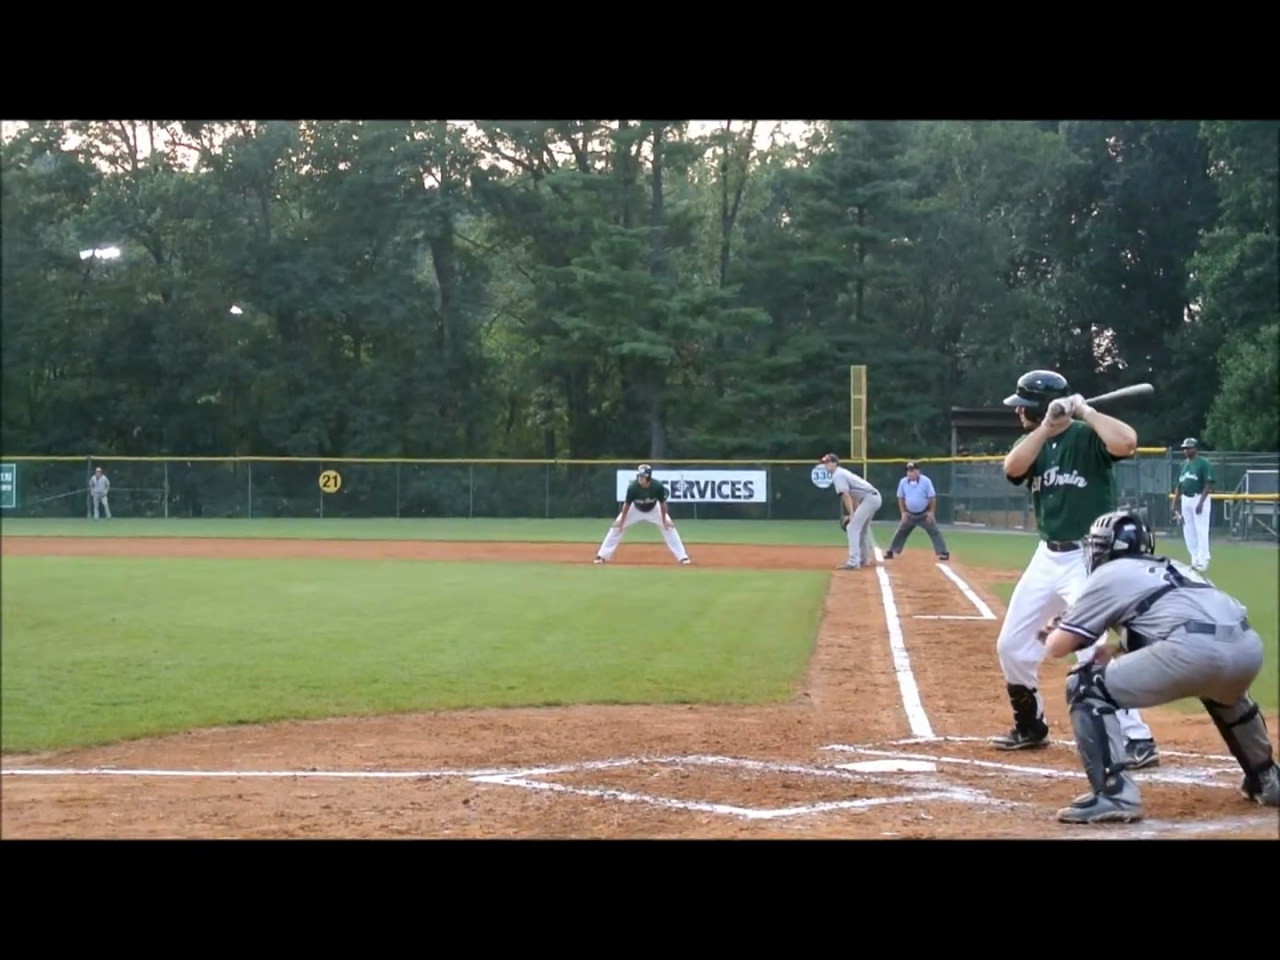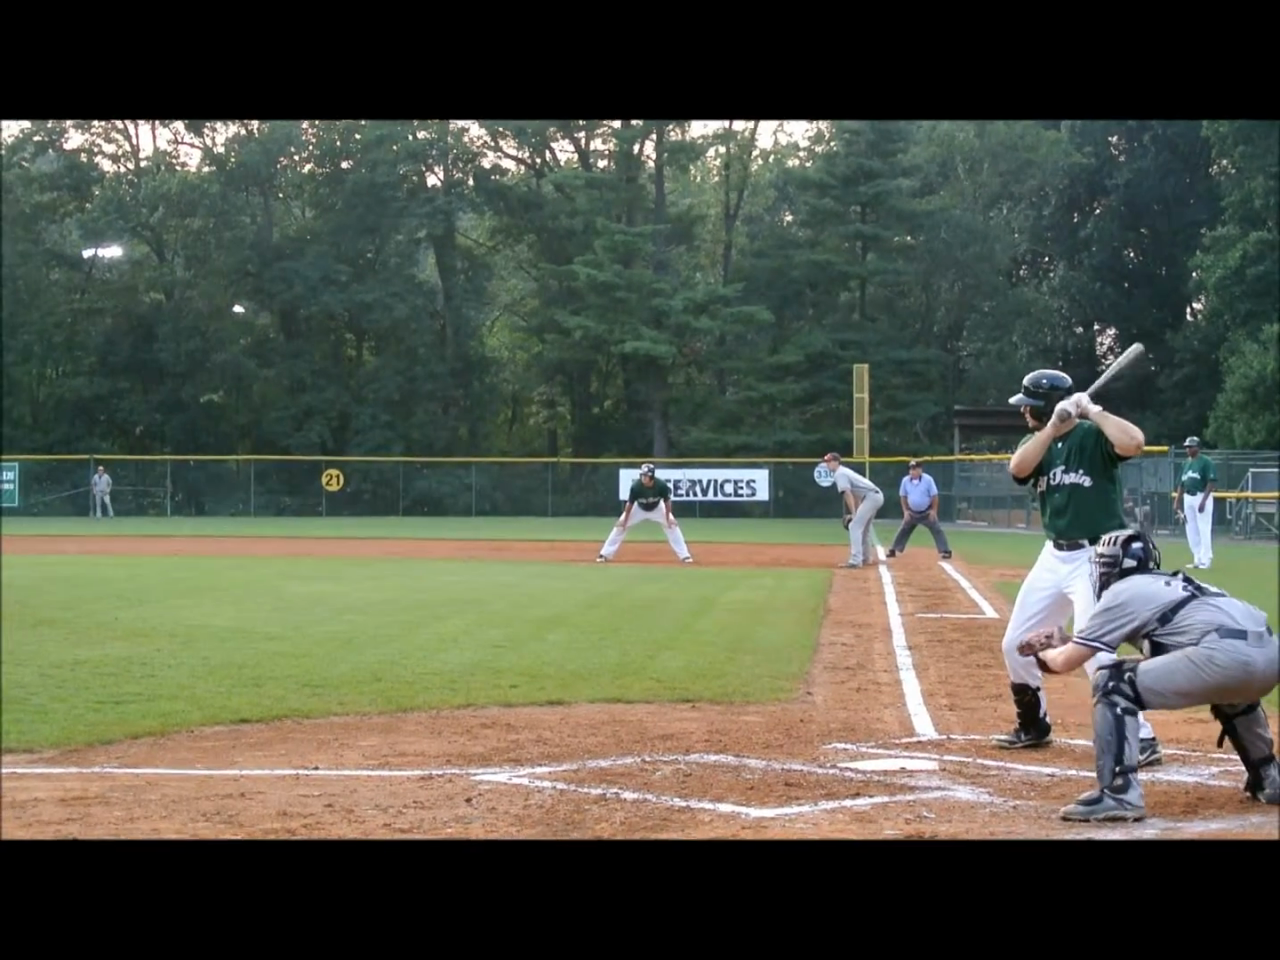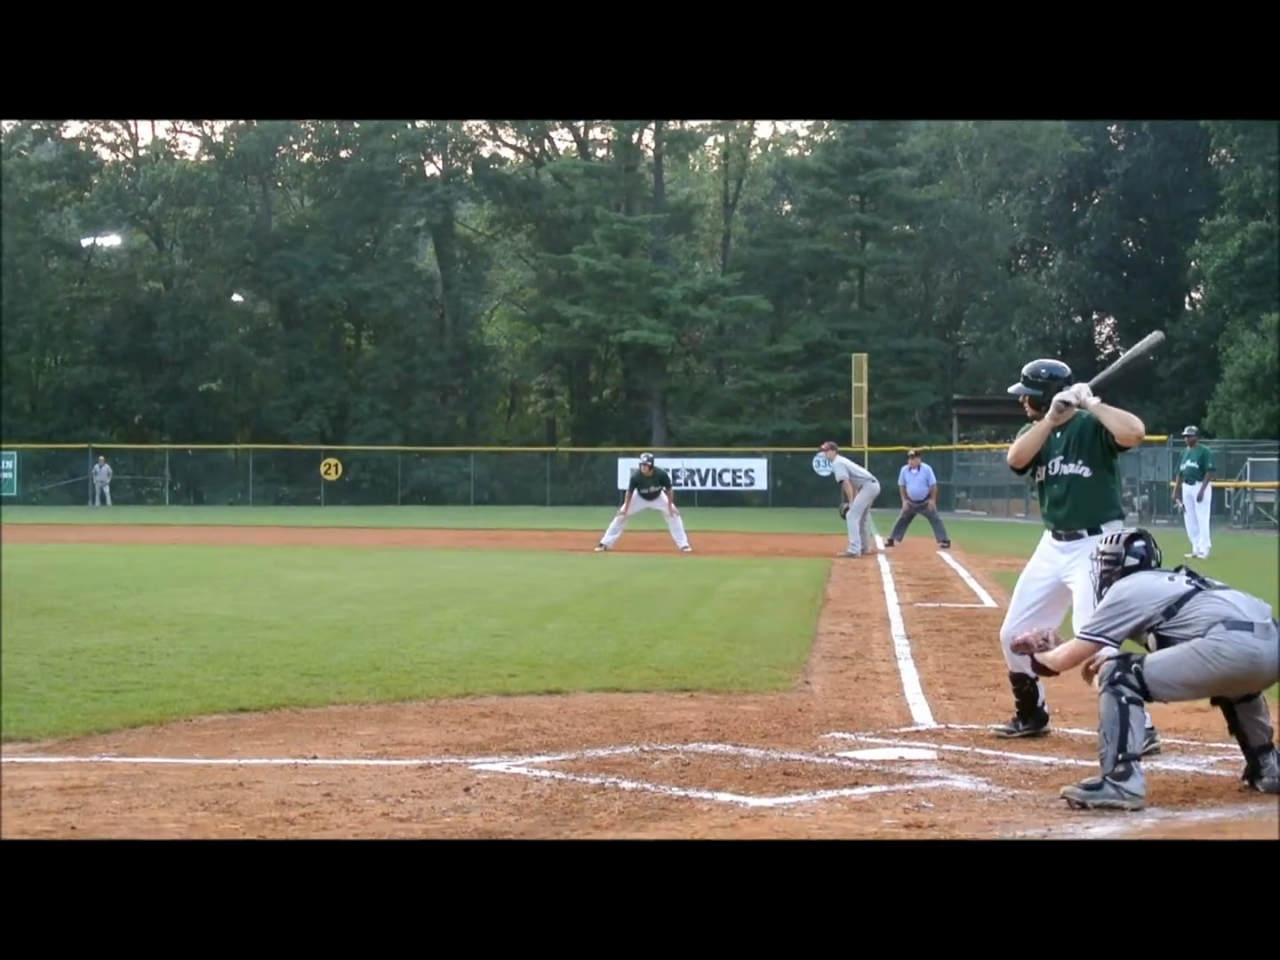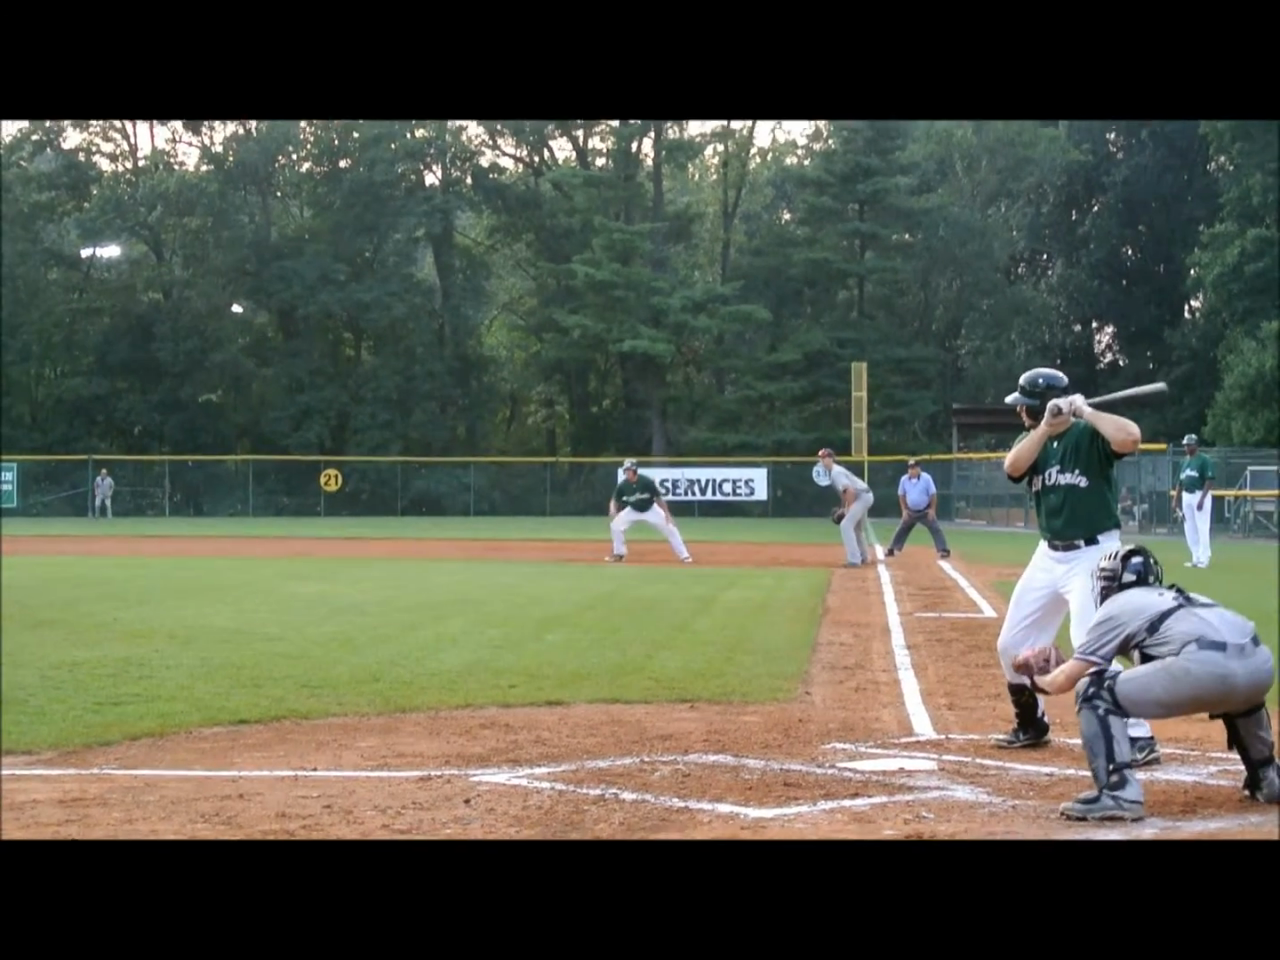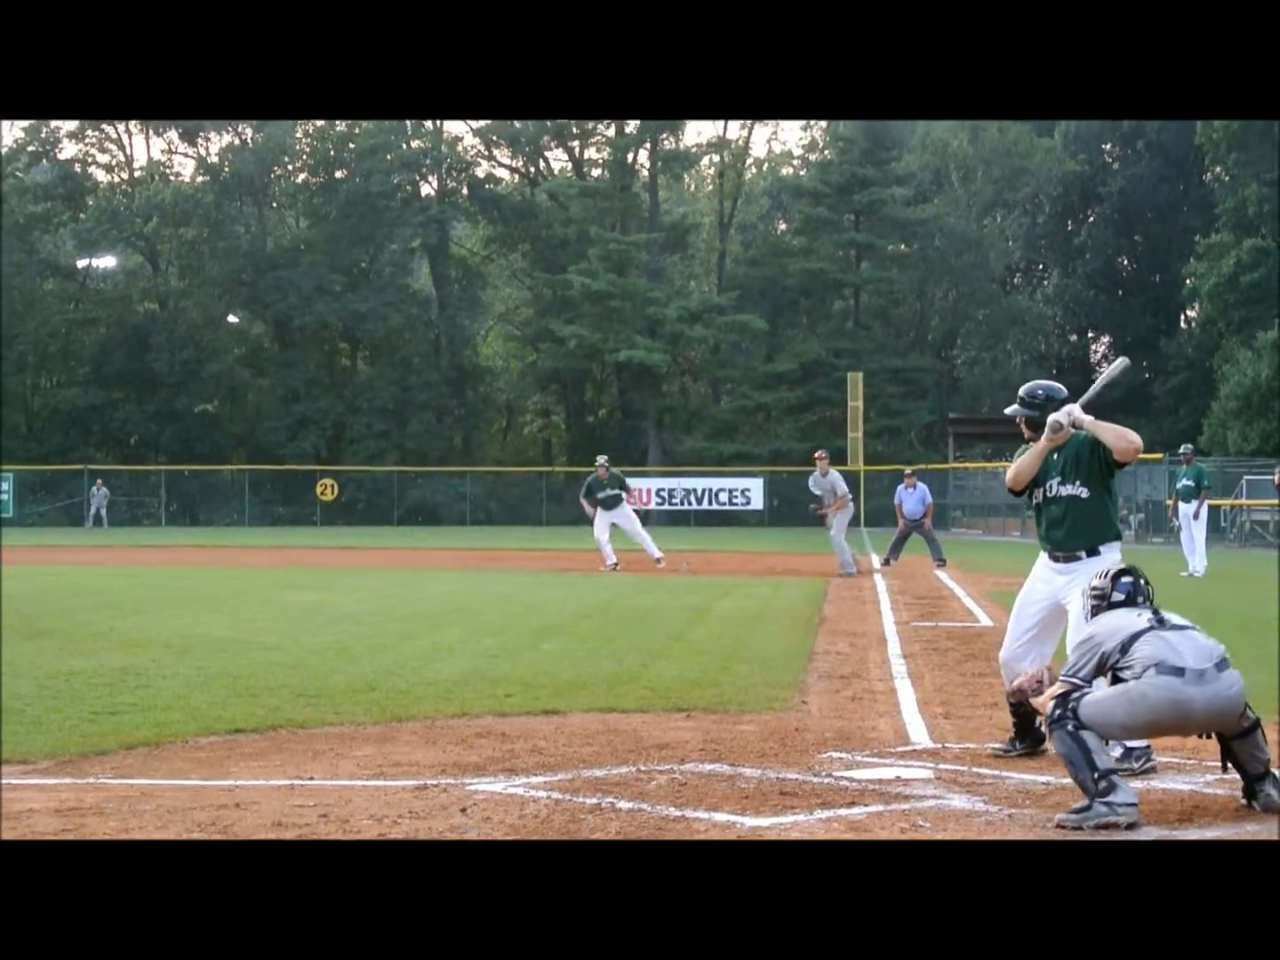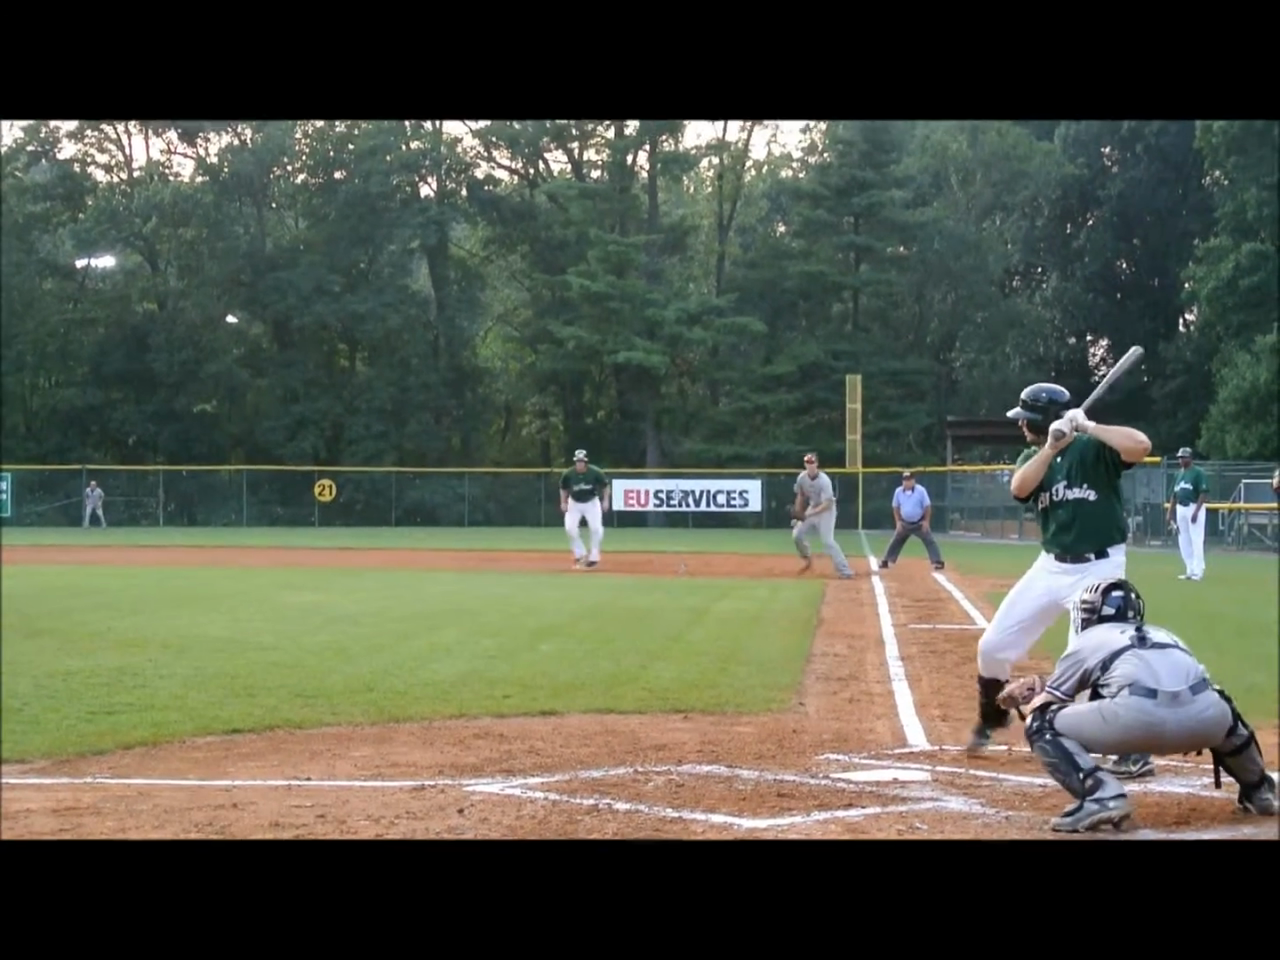
dt=0.2s
person 1, frame 1
left shoulder: (1088, 436)
right shoulder: (1031, 441)
left elbow: (1126, 441)
right elbow: (1012, 467)
left wrist: (1084, 411)
right wrist: (1048, 425)
left hip: (1090, 557)
right hip: (1047, 556)
left knee: (1088, 649)
right knee: (1013, 645)
left ankle: (1137, 740)
right ankle: (1031, 726)
person 1, frame 2
left shoulder: (1094, 435)
right shoulder: (1037, 440)
left elbow: (1134, 442)
right elbow: (1018, 468)
left wrist: (1092, 410)
right wrist: (1054, 425)
left hip: (1097, 557)
right hip: (1054, 556)
left knee: (1093, 650)
right knee: (1017, 644)
left ankle: (1140, 739)
right ankle: (1034, 725)
person 1, frame 3
left shoulder: (1093, 425)
right shoulder: (1035, 429)
left elbow: (1134, 433)
right elbow: (1016, 458)
left wrist: (1090, 402)
right wrist: (1051, 417)
left hip: (1097, 546)
right hip: (1052, 546)
right knee: (1015, 634)
left ankle: (1140, 728)
right ankle: (1031, 714)
person 1, frame 4
left shoulder: (1090, 434)
right shoulder: (1031, 438)
left elbow: (1130, 437)
right elbow: (1012, 467)
left wrist: (1083, 411)
right wrist: (1047, 426)
left hip: (1093, 556)
right hip: (1048, 556)
right knee: (1012, 645)
left ankle: (1141, 738)
right ankle: (1032, 724)
person 1, frame 5
left shoulder: (1090, 445)
right shoulder: (1031, 452)
left elbow: (1132, 446)
right elbow: (1014, 482)
left wrist: (1084, 421)
right wrist: (1048, 439)
left hip: (1094, 567)
right hip: (1048, 567)
right knee: (1014, 657)
left ankle: (1137, 747)
right ankle: (1028, 734)
person 1, frame 6
left shoulder: (1098, 447)
right shoulder: (1033, 458)
left elbow: (1139, 446)
right elbow: (1019, 488)
left wrist: (1092, 426)
right wrist: (1053, 444)
left hip: (1100, 569)
right hip: (1051, 567)
right knee: (995, 645)
left ankle: (1135, 750)
right ankle: (991, 716)
person 2, frame 1
left shoulder: (1107, 576)
right shoulder: (1166, 567)
left elbow: (1057, 646)
left wrist: (1054, 633)
right wrist: (1116, 650)
left hip: (1198, 651)
right hip: (1247, 646)
left knee: (1084, 686)
right knee: (1222, 691)
left ankle: (1115, 795)
person 2, frame 2
left shoulder: (1122, 592)
right shoulder: (1171, 584)
left elbow: (1064, 662)
left wrist: (1044, 653)
left hip: (1227, 654)
left knee: (1114, 686)
left ankle: (1119, 795)
person 2, frame 3
left shoulder: (1126, 590)
right shoulder: (1177, 580)
left elbow: (1066, 660)
left wrist: (1040, 655)
right wrist: (1106, 659)
left hip: (1235, 647)
left knee: (1119, 678)
left ankle: (1120, 784)
person 2, frame 4
left shoulder: (1118, 606)
right shoulder: (1179, 598)
left elbow: (1062, 681)
left wrist: (1039, 677)
left hip: (1206, 667)
left knee: (1094, 692)
left ankle: (1118, 794)
person 2, frame 5
left shoulder: (1100, 627)
right shoulder: (1172, 620)
left elbow: (1049, 703)
left wrist: (1035, 698)
left hip: (1167, 692)
right hip: (1227, 688)
left knee: (1062, 712)
left ankle: (1112, 800)
person 2, frame 6
left shoulder: (1087, 641)
right shoulder: (1163, 634)
left elbow: (1038, 710)
left wrist: (1024, 703)
left hip: (1141, 714)
right hip: (1202, 714)
left knee: (1041, 724)
left ankle: (1102, 796)
right ankle: (1259, 791)
